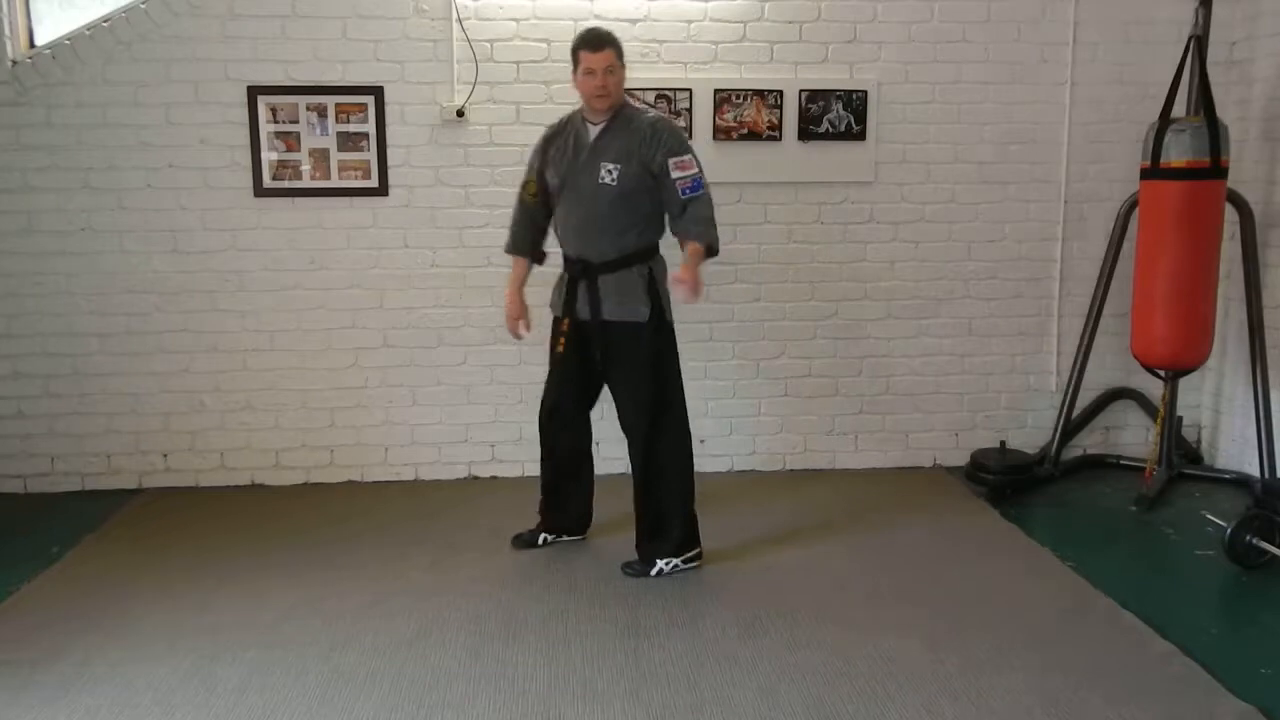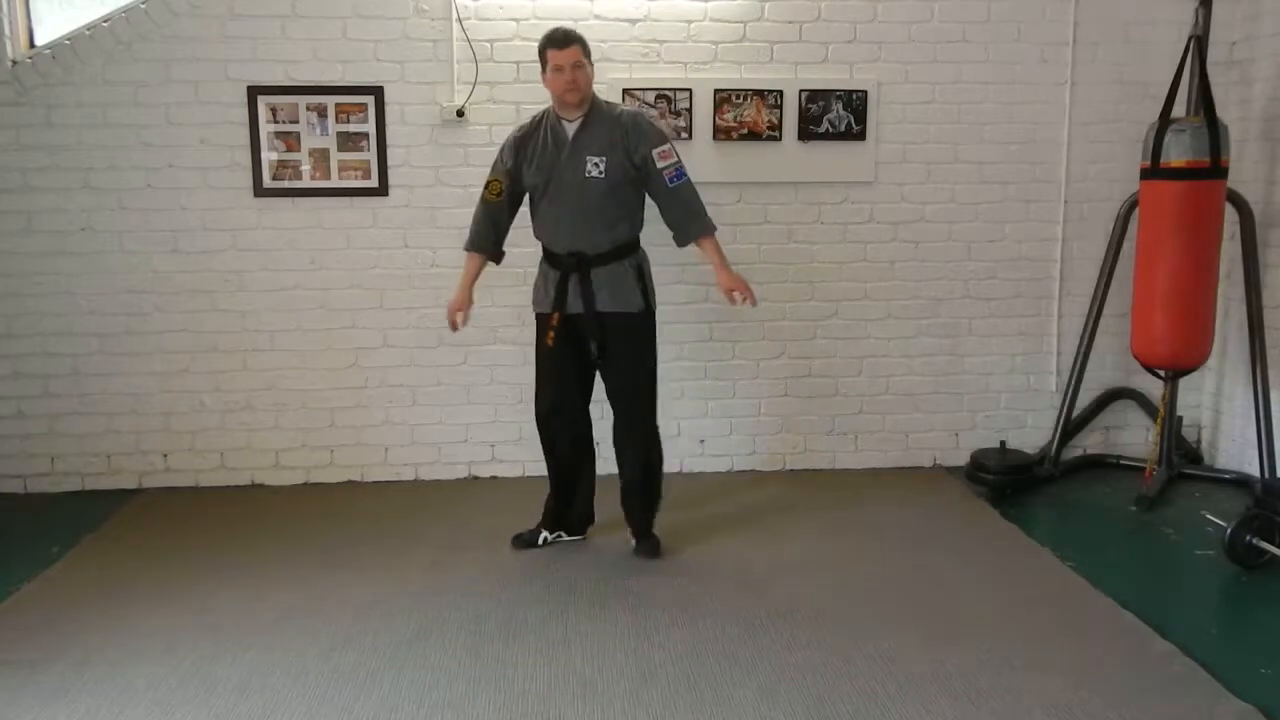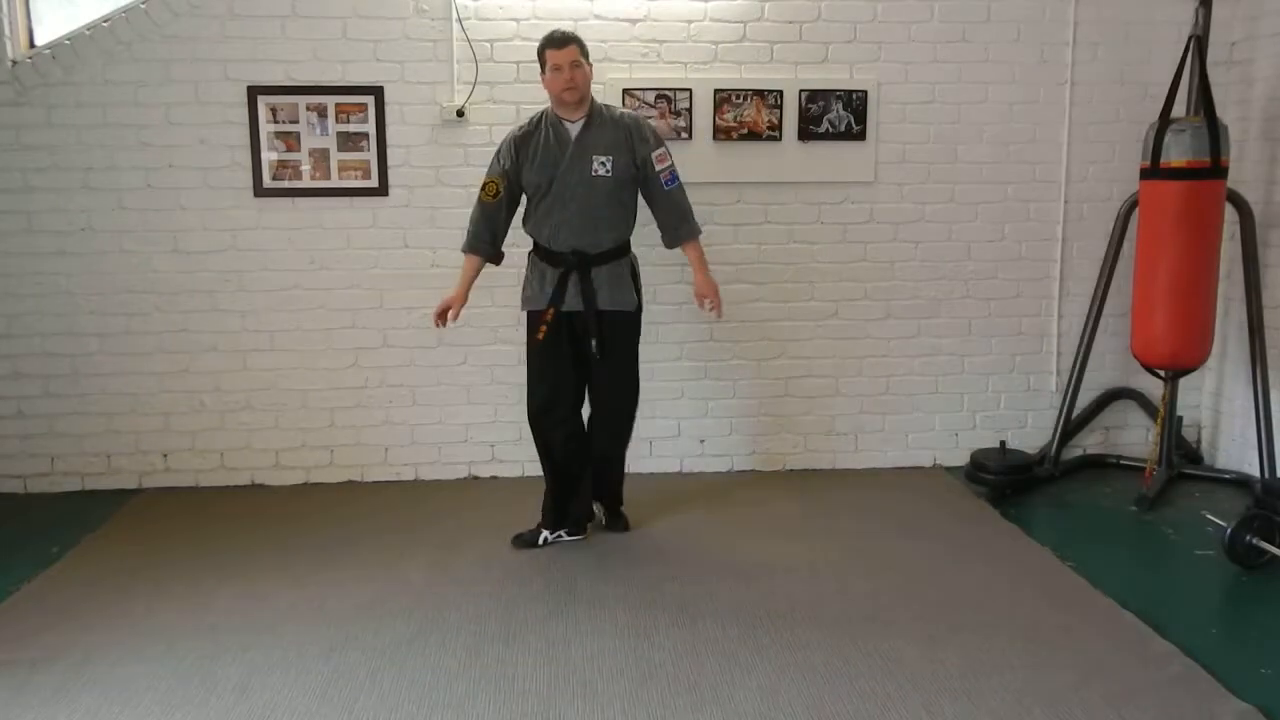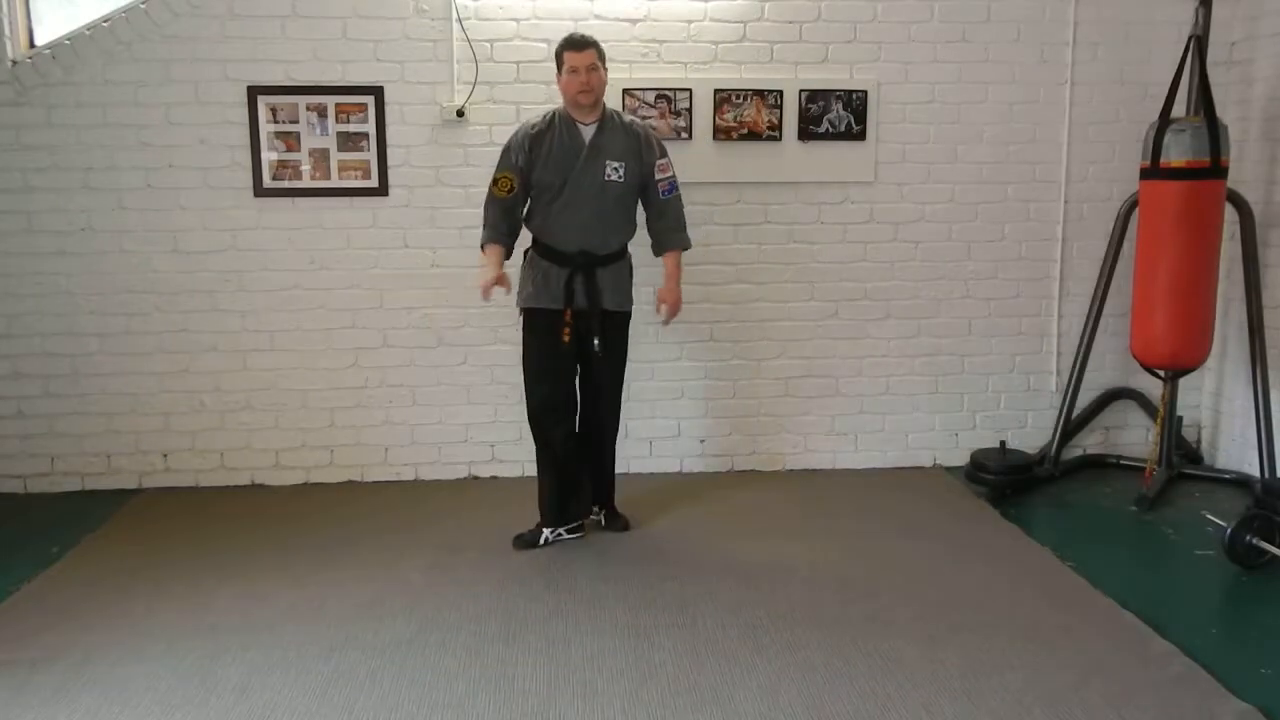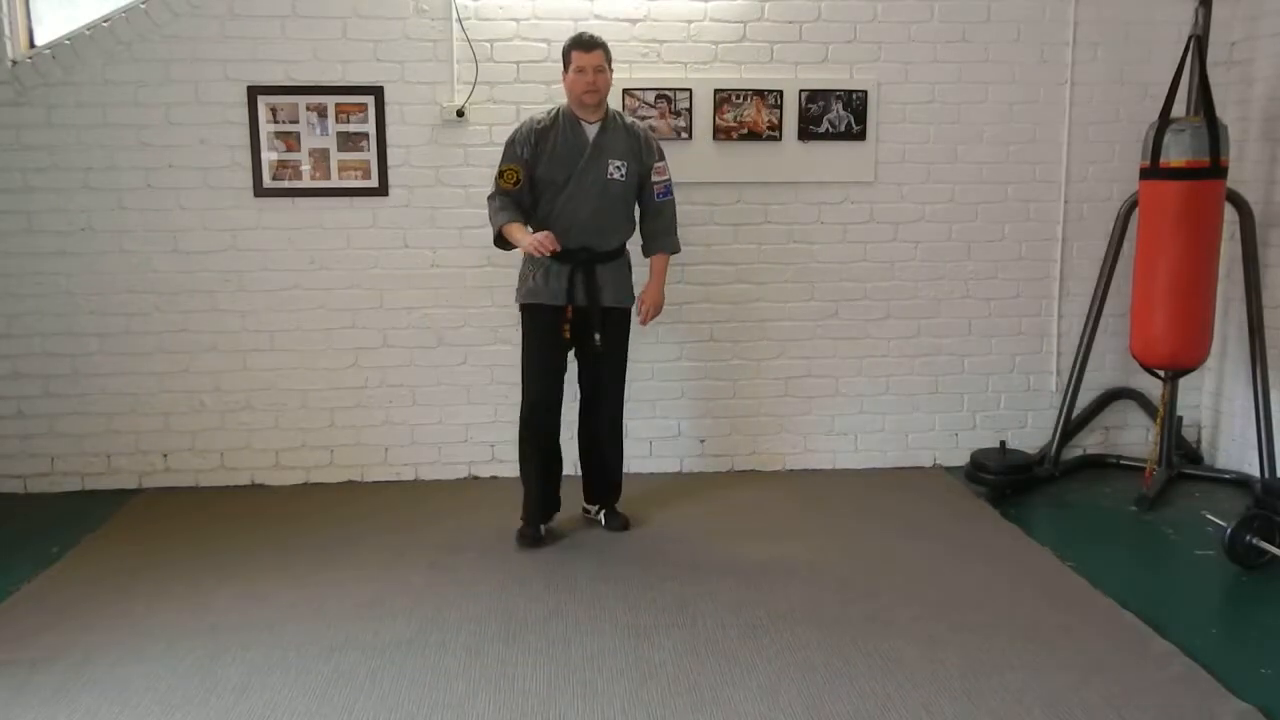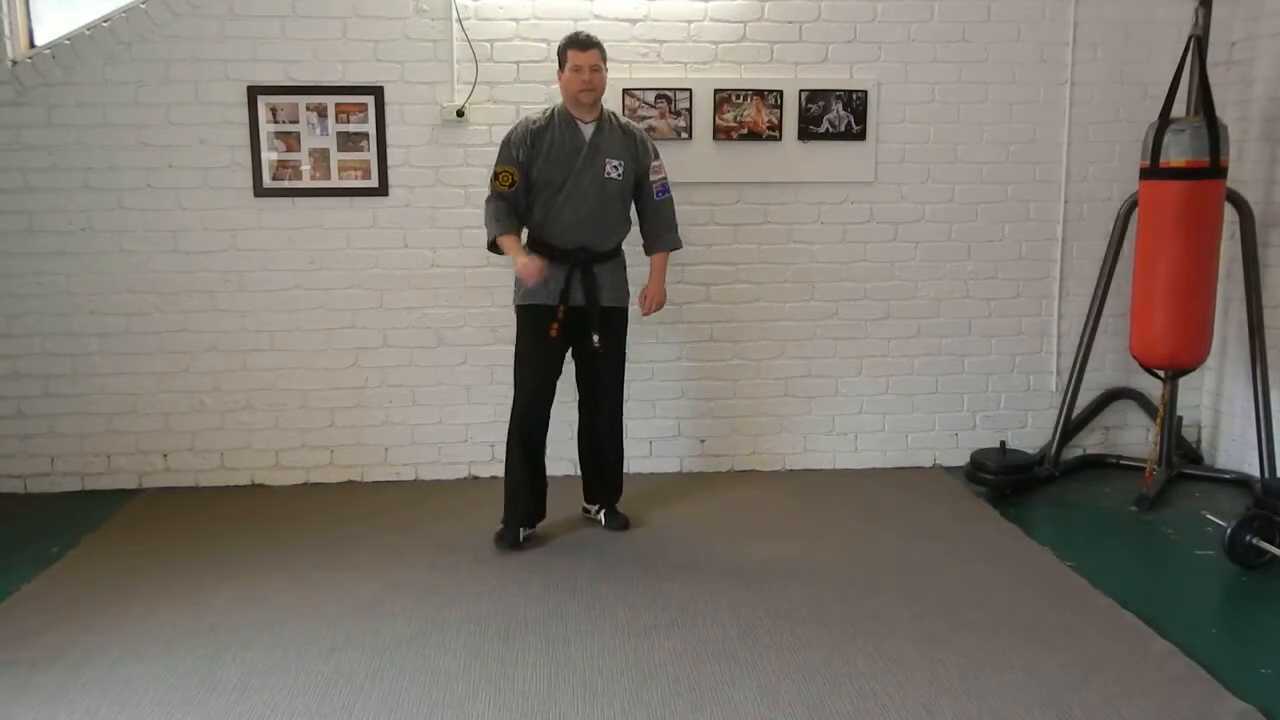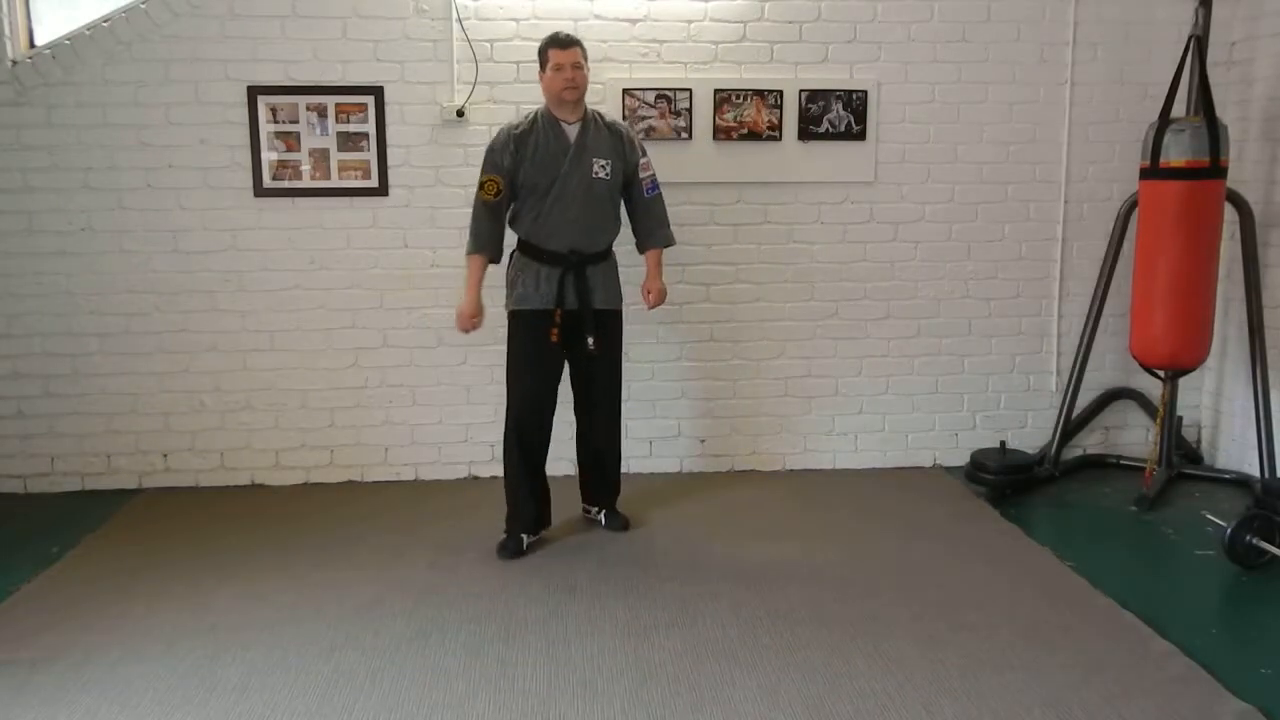
dt=0.2s
person 1, frame 1
left shoulder: (657, 134)
right shoulder: (554, 139)
left elbow: (694, 211)
right elbow: (529, 218)
left wrist: (690, 263)
right wrist: (515, 289)
left hip: (634, 297)
right hip: (575, 293)
left knee: (651, 421)
right knee: (561, 413)
left ankle: (673, 545)
right ankle: (563, 521)
person 1, frame 2
left shoulder: (632, 128)
right shoulder: (524, 141)
left elbow: (678, 197)
right elbow: (492, 215)
left wrist: (721, 266)
right wrist: (465, 287)
left hip: (620, 285)
right hip: (558, 288)
left knee: (635, 407)
right knee: (558, 411)
left ankle: (642, 521)
right ankle: (566, 519)
person 1, frame 3
left shoulder: (630, 131)
right shoulder: (522, 142)
left elbow: (670, 202)
right elbow: (490, 215)
left wrist: (699, 270)
right wrist: (462, 288)
left hip: (612, 284)
right hip: (549, 285)
left knee: (615, 403)
right knee: (551, 408)
left ankle: (605, 497)
right ankle: (565, 517)
person 1, frame 4
left shoulder: (637, 139)
right shoulder: (530, 139)
left elbow: (664, 213)
right elbow: (501, 209)
left wrist: (672, 279)
right wrist: (494, 266)
left hip: (608, 283)
right hip: (548, 284)
left knee: (602, 402)
right knee: (549, 403)
left ankle: (598, 501)
right ankle: (562, 515)
person 1, frame 5
left shoulder: (638, 140)
right shoulder: (533, 135)
left elbow: (658, 215)
right elbow: (503, 199)
left wrist: (656, 282)
right wrist: (524, 238)
left hip: (609, 282)
right hip: (547, 281)
left knee: (604, 397)
right knee: (540, 397)
left ankle: (601, 499)
right ankle: (537, 508)
person 1, frame 6
left shoulder: (632, 140)
right shoulder: (528, 135)
left elbow: (656, 212)
right elbow: (499, 204)
left wrist: (657, 277)
right wrist: (518, 255)
left hip: (605, 281)
right hip: (544, 283)
left knee: (603, 398)
right knee: (532, 399)
left ankle: (601, 498)
right ankle: (521, 514)
person 1, frame 7
left shoulder: (618, 138)
right shoulder: (513, 140)
left elbow: (646, 206)
right elbow: (487, 216)
left wrist: (654, 271)
right wrist: (471, 291)
left hip: (598, 282)
right hip: (535, 284)
left knee: (600, 402)
right knee: (528, 407)
left ankle: (600, 499)
right ankle: (524, 521)
